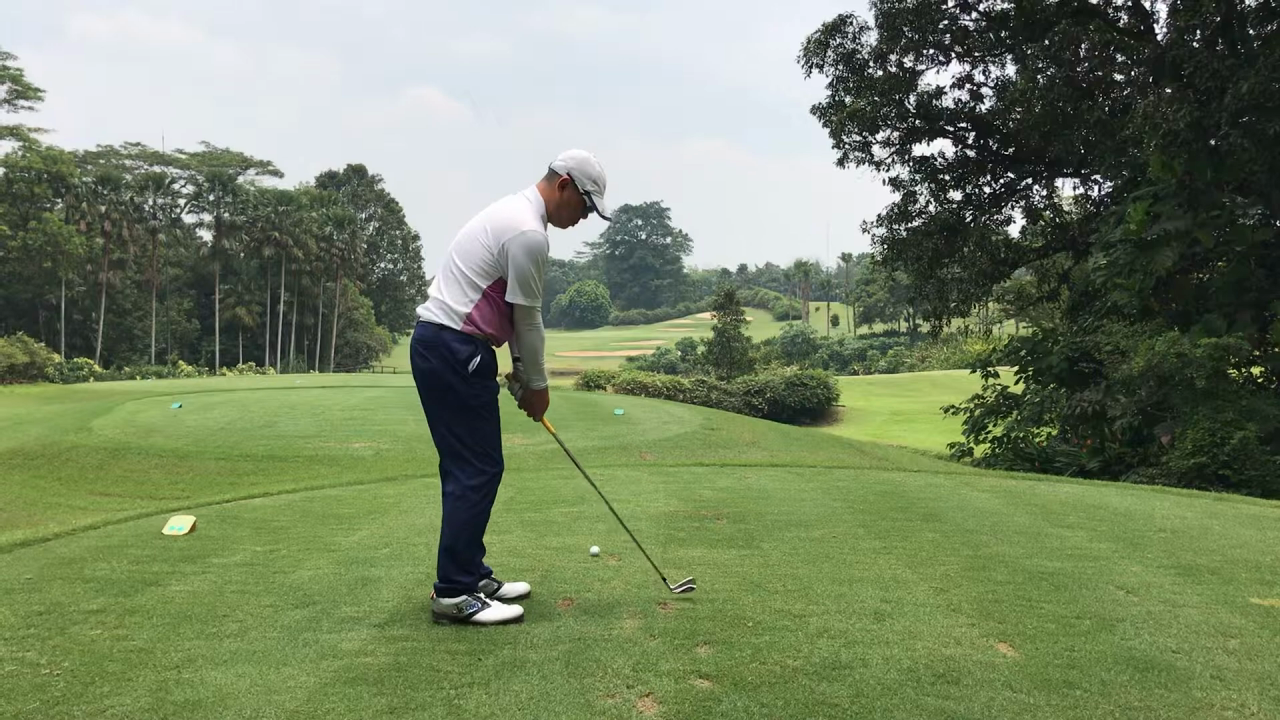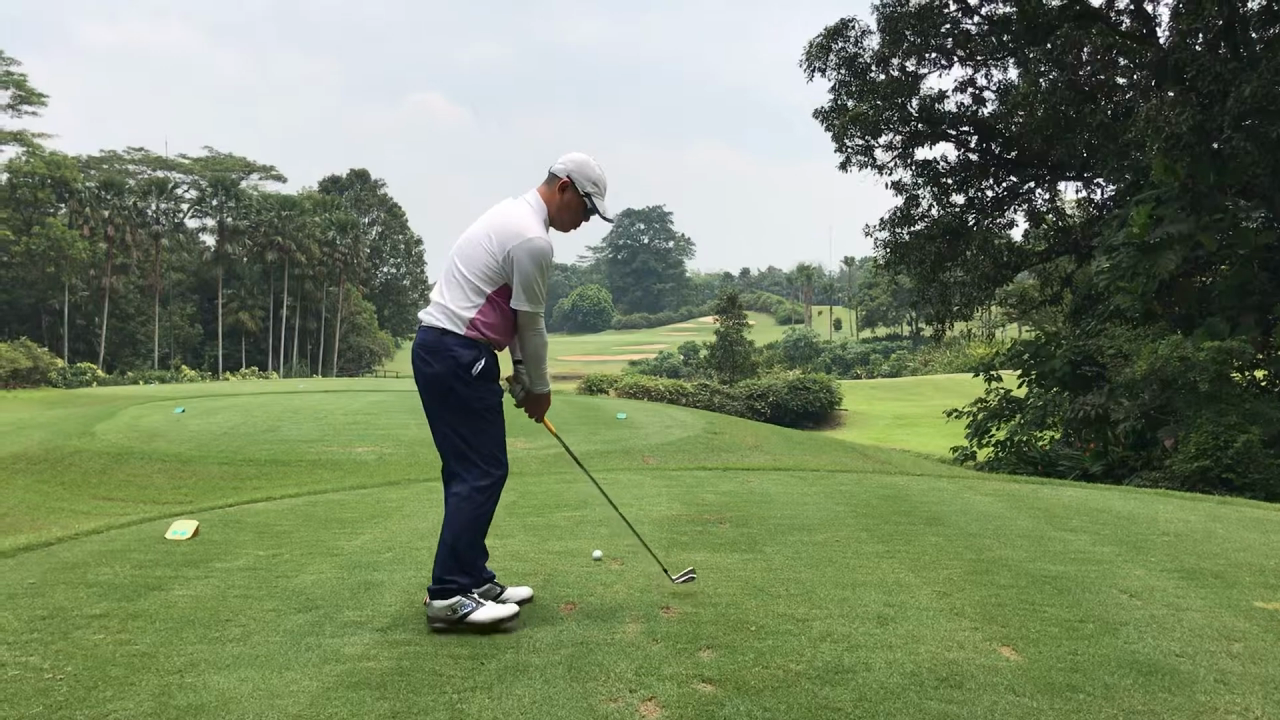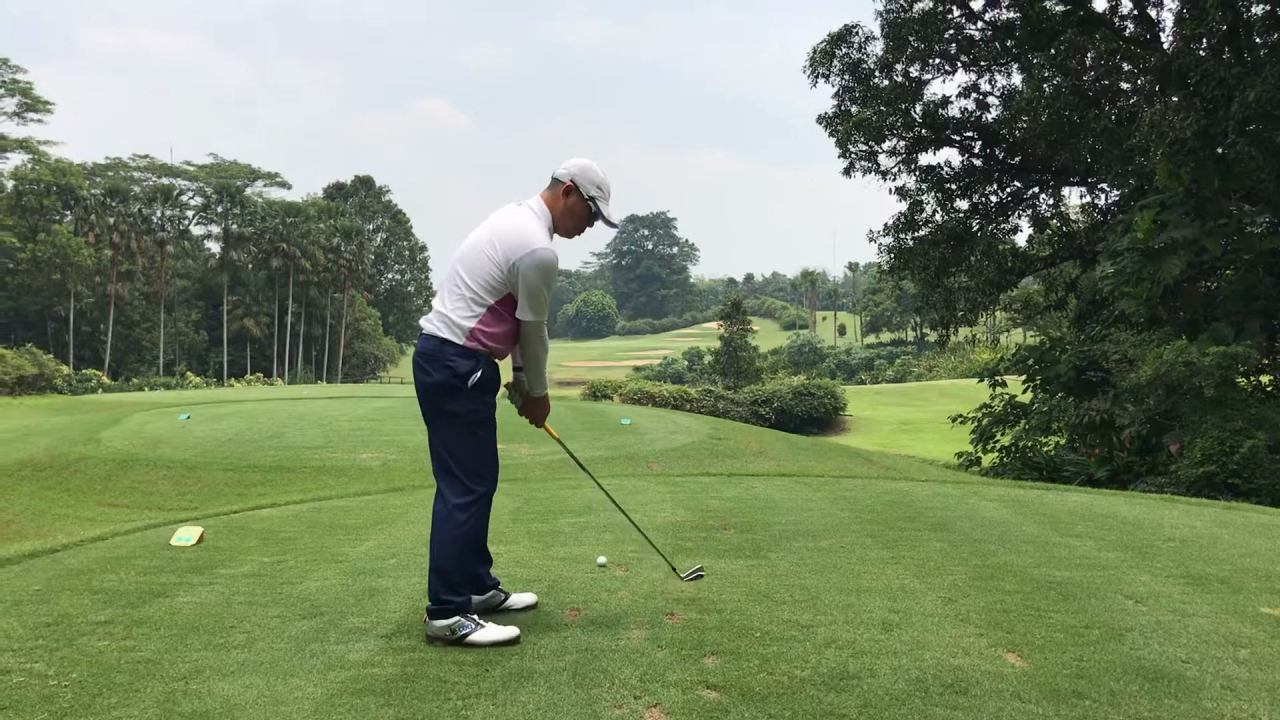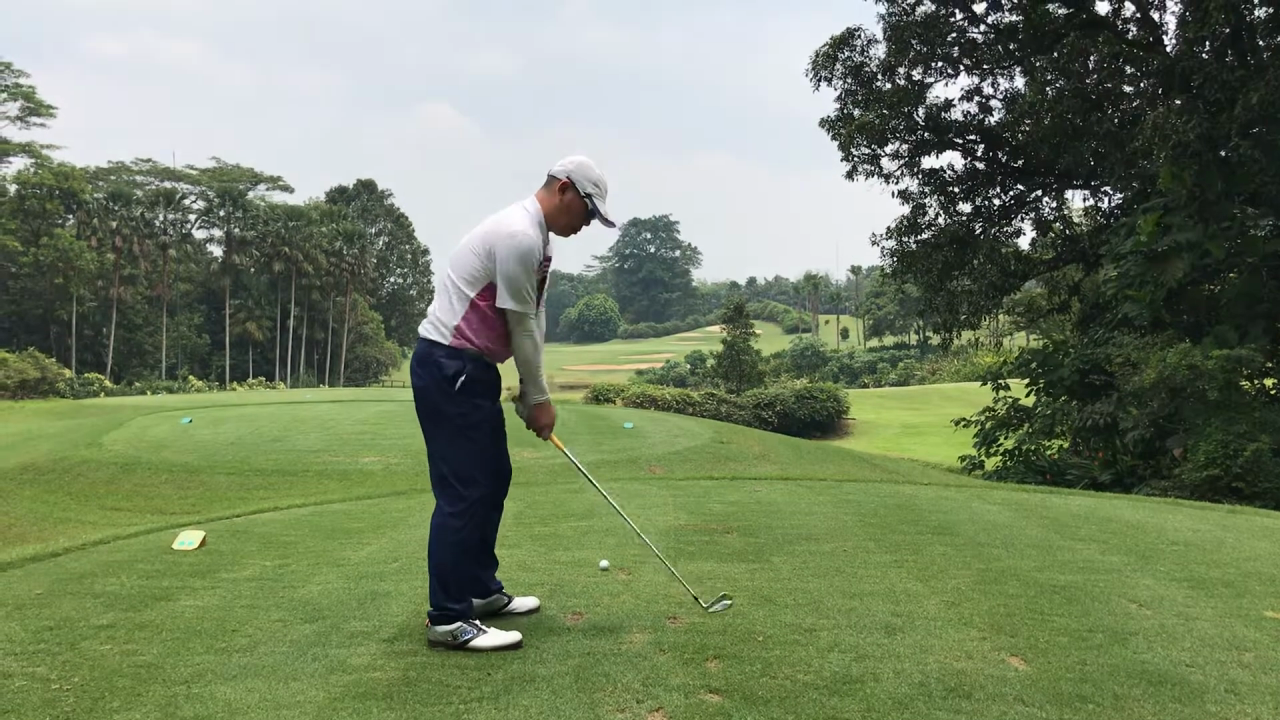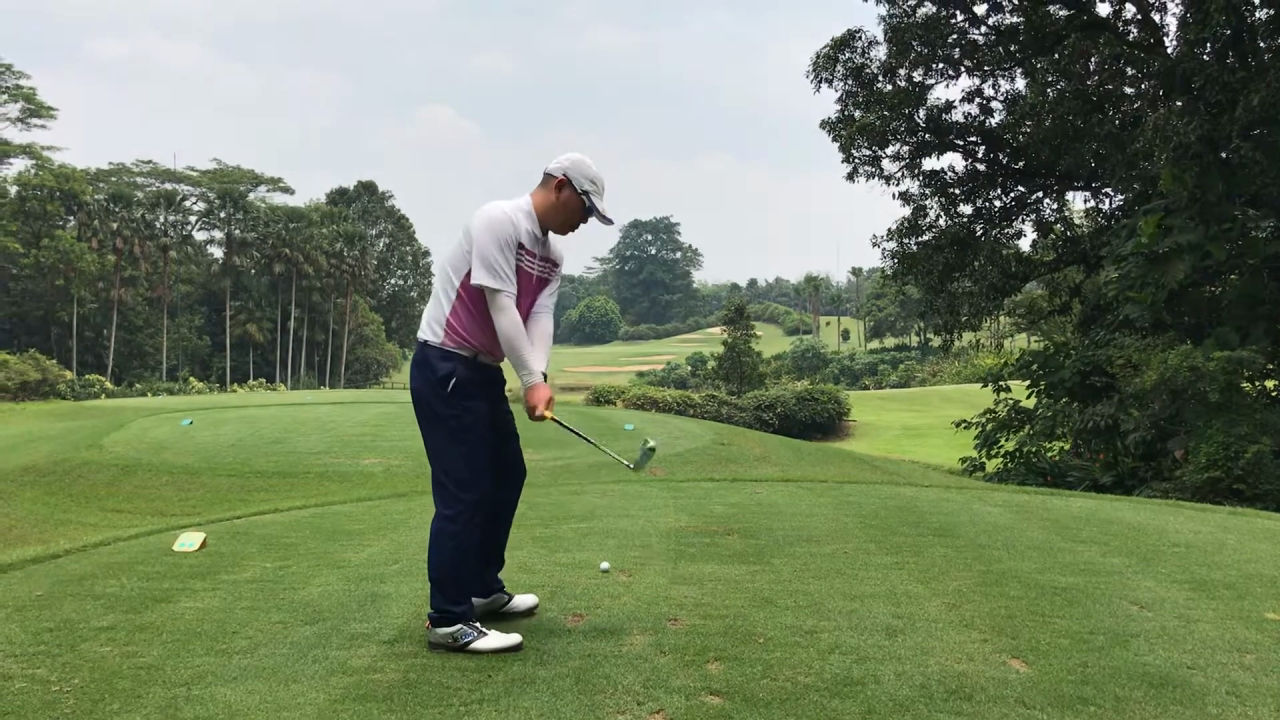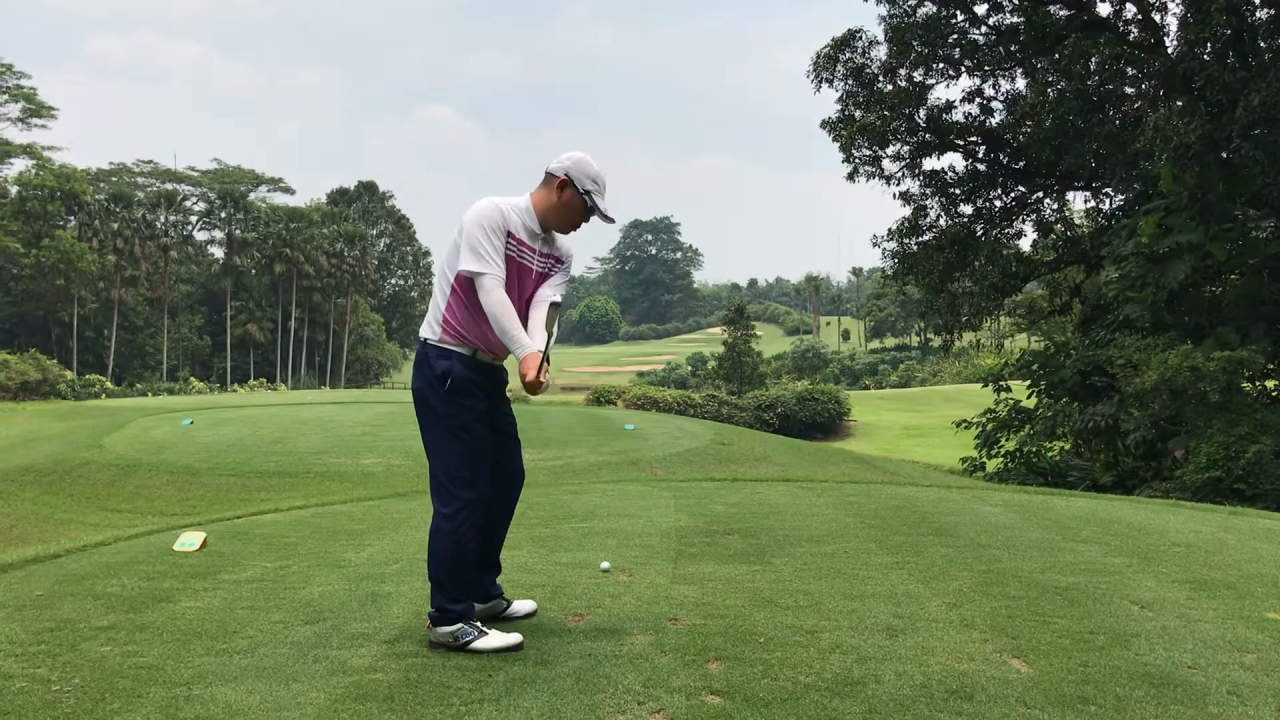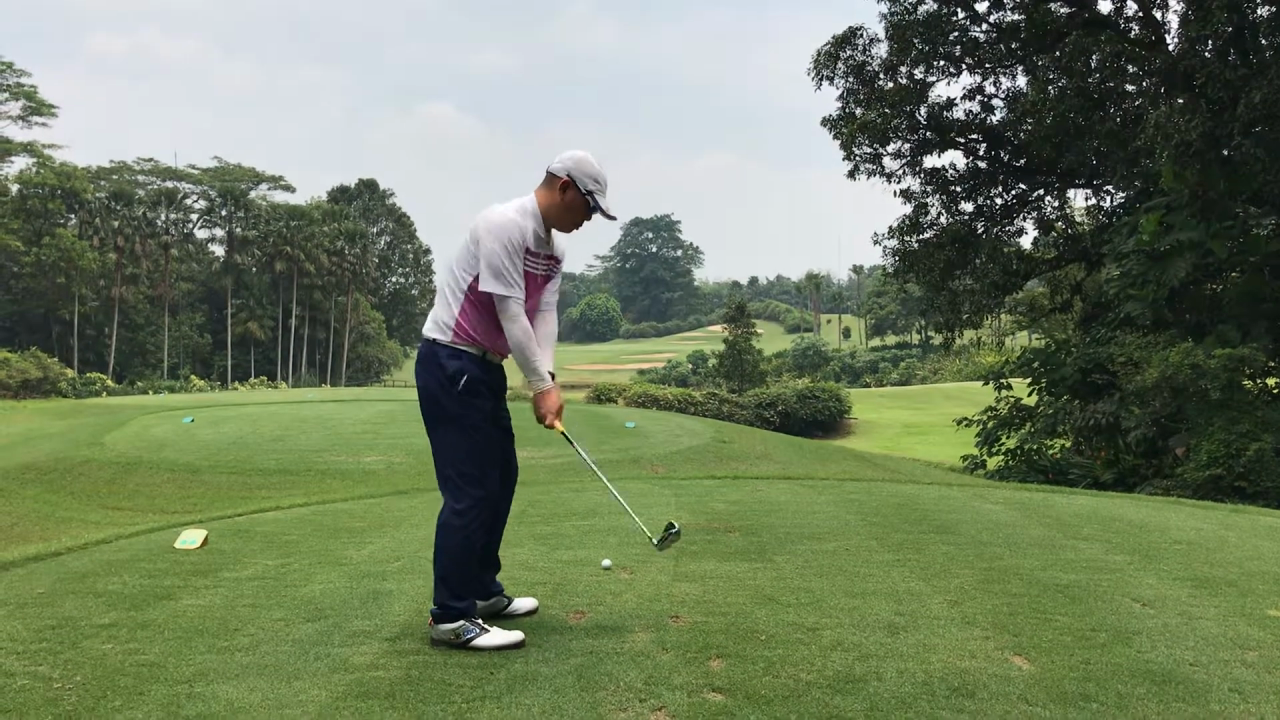
dt=0.2s
person 1, frame 1
left shoulder: (515, 211)
right shoulder: (528, 232)
right elbow: (527, 317)
left wrist: (522, 369)
right wrist: (537, 384)
left hip: (443, 344)
right hip: (454, 349)
left knee: (467, 467)
right knee: (477, 468)
left ankle: (470, 575)
right ankle: (455, 591)
person 1, frame 2
left shoulder: (513, 213)
right shoulder: (532, 239)
right elbow: (531, 323)
left wrist: (522, 369)
right wrist: (540, 387)
left hip: (441, 348)
right hip: (458, 355)
left knee: (469, 471)
right knee: (482, 472)
left ankle: (472, 578)
right ankle: (449, 592)
person 1, frame 3
left shoulder: (516, 217)
right shoulder: (538, 249)
right elbow: (533, 330)
left wrist: (522, 375)
right wrist: (537, 393)
left hip: (445, 357)
right hip: (457, 364)
left knee: (474, 480)
right knee: (466, 486)
left ankle: (476, 585)
right ankle: (446, 613)
person 1, frame 4
left shoulder: (534, 238)
right shoulder: (519, 236)
left elbow: (532, 321)
right elbow: (520, 326)
left wrist: (532, 391)
right wrist: (538, 397)
left hip: (466, 367)
right hip: (449, 367)
left knee: (493, 478)
right knee: (463, 489)
left ankle: (479, 588)
right ankle: (448, 618)
person 1, frame 5
left shoulder: (552, 254)
right shoulder: (497, 220)
left elbow: (540, 318)
right elbow: (500, 307)
left wrist: (538, 378)
right wrist: (530, 380)
left hip: (481, 370)
right hip: (446, 368)
left knee: (506, 475)
right knee: (462, 492)
left ankle: (481, 588)
right ankle: (448, 620)
person 1, frame 6
left shoulder: (560, 254)
right shoulder: (491, 214)
left elbow: (542, 309)
right elbow: (490, 292)
left wrist: (537, 356)
right wrist: (523, 352)
left hip: (487, 371)
right hip: (446, 367)
left knee: (504, 480)
right knee: (461, 493)
left ankle: (480, 594)
right ankle: (449, 619)
person 1, frame 7
left shoulder: (553, 251)
right shoulder: (502, 223)
left elbow: (544, 316)
right elbow: (510, 312)
left wrist: (549, 380)
right wrist: (540, 384)
left hip: (483, 368)
right hip: (452, 365)
left knee: (499, 479)
right knee: (470, 489)
left ankle: (481, 591)
right ankle: (451, 616)
